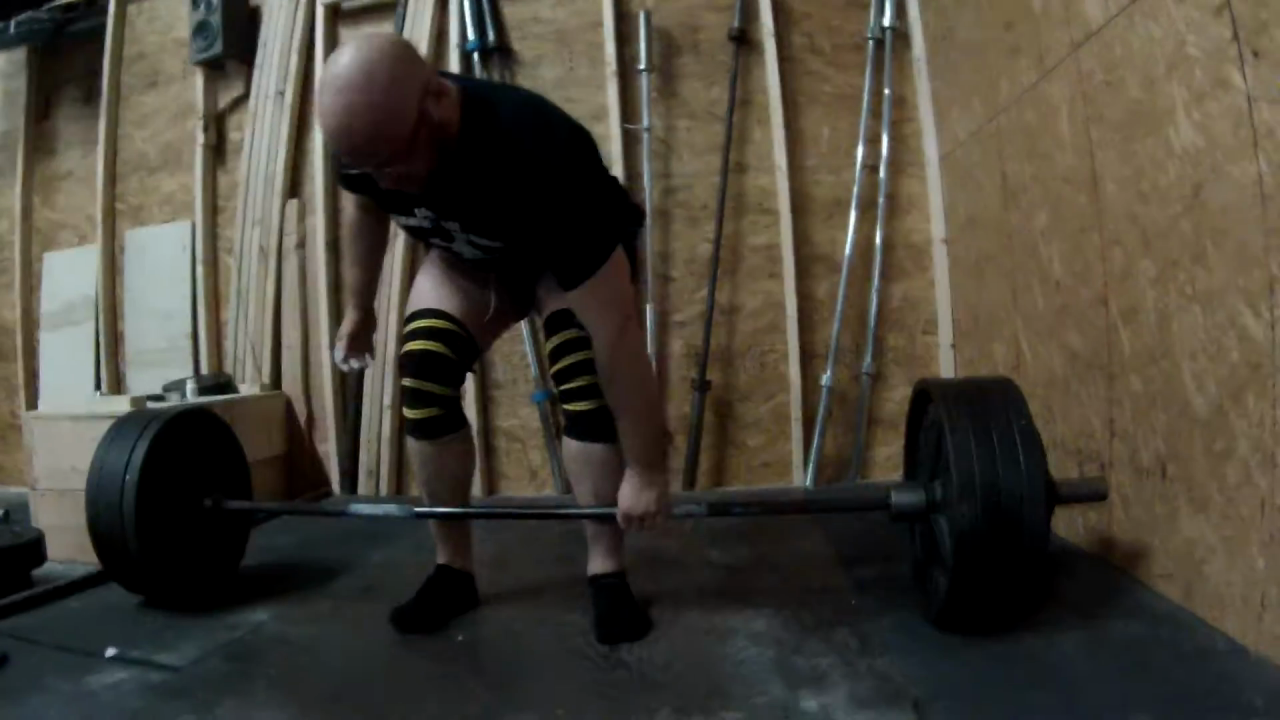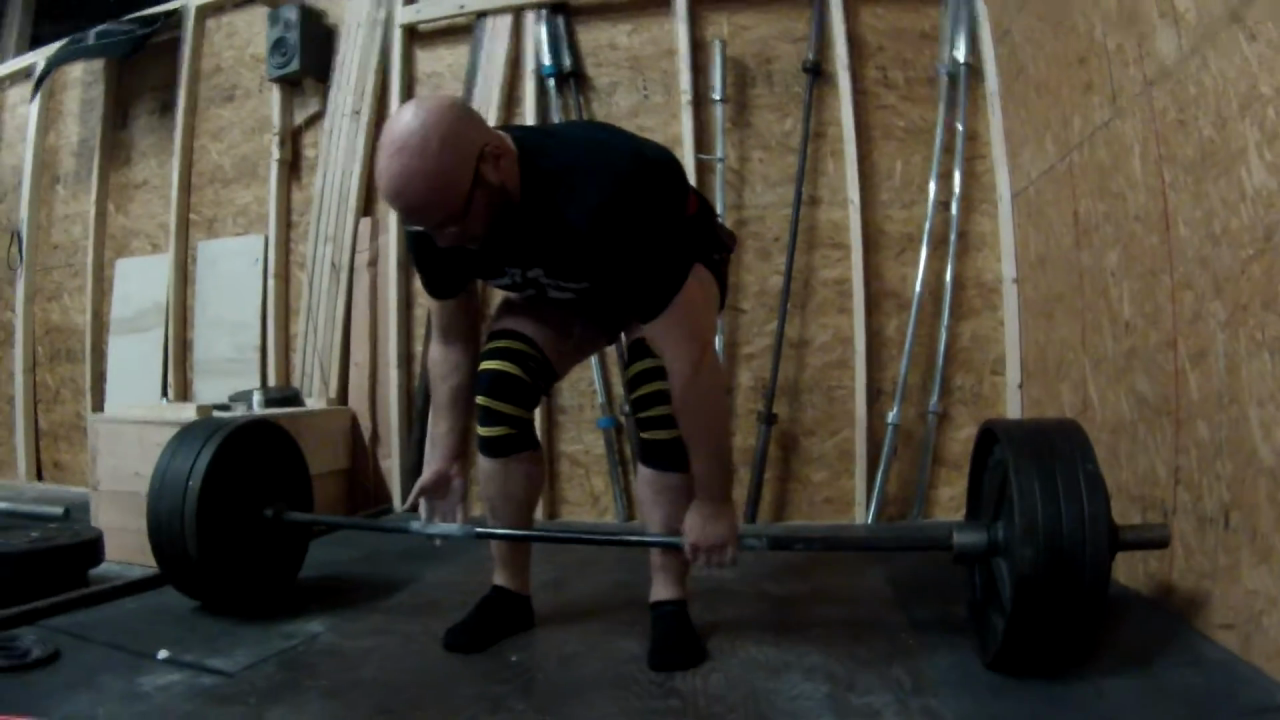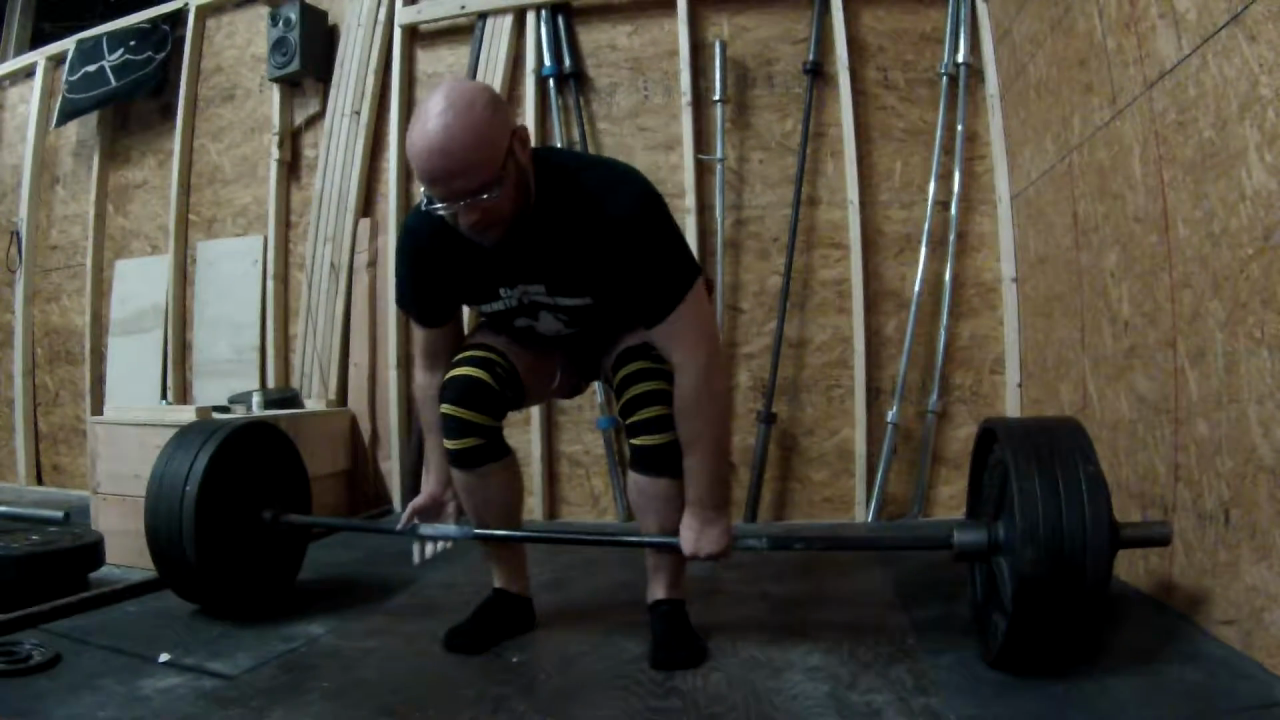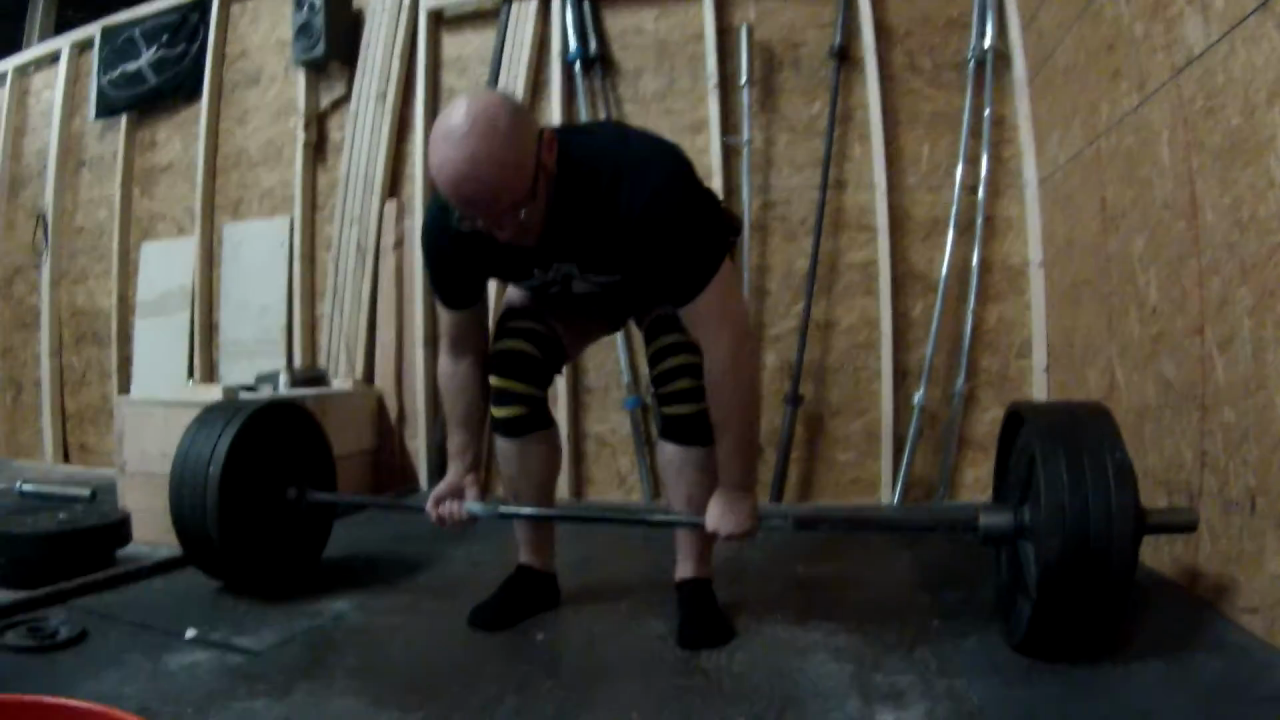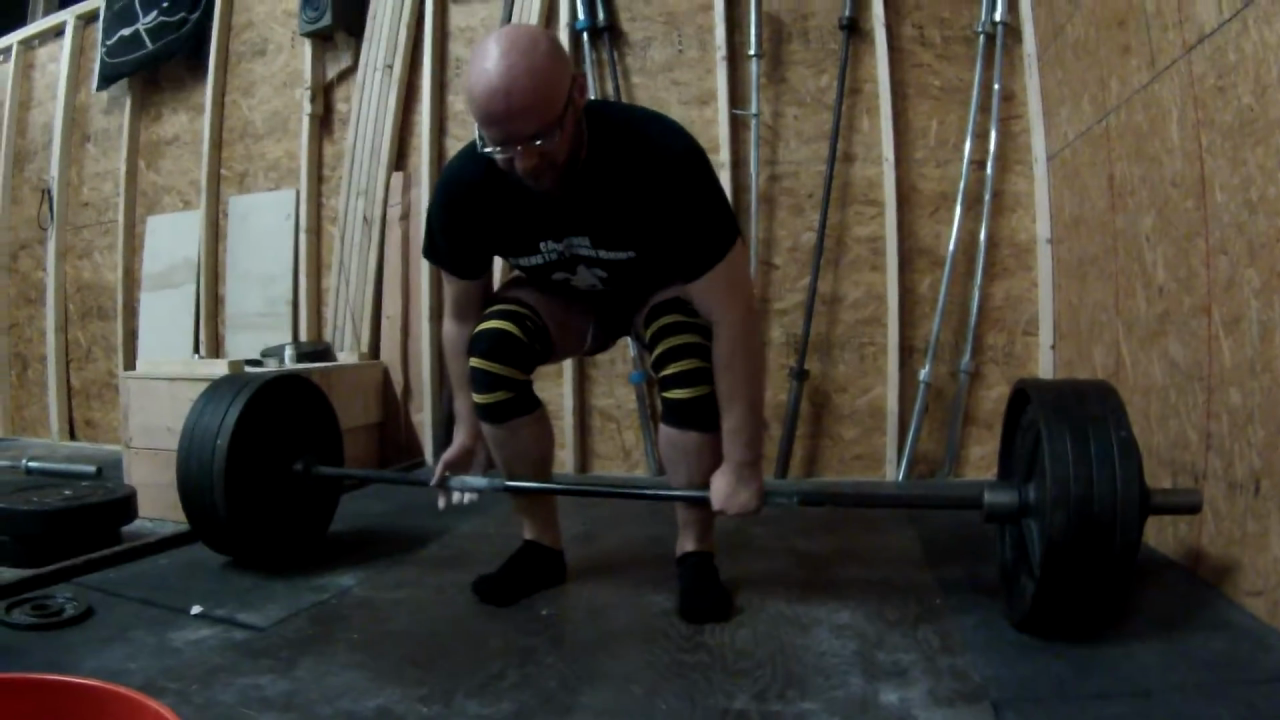
dt=1s
person 1, frame 1
left shoulder: (537, 156)
right shoulder: (364, 139)
left elbow: (616, 329)
right elbow: (363, 208)
left wrist: (646, 471)
right wrist: (358, 307)
left hip: (574, 256)
right hip: (467, 257)
left knee: (585, 383)
right knee: (421, 377)
left ankle: (606, 572)
right ankle: (454, 571)
person 1, frame 2
left shoulder: (604, 194)
right shoulder: (435, 211)
left elbow: (692, 360)
right elbow: (451, 340)
left wrist: (712, 502)
right wrist: (444, 456)
left hip: (675, 262)
right hip: (554, 287)
left knee: (661, 405)
right knee: (496, 393)
left ankle: (668, 601)
right ankle: (510, 591)
person 1, frame 3
left shoulder: (615, 204)
right shoulder: (425, 238)
left elbow: (700, 361)
right elbow: (432, 365)
left wrist: (707, 508)
right wrist: (439, 479)
left hip: (629, 329)
right hip: (531, 340)
left knee: (657, 406)
right knee: (462, 401)
left ankle: (666, 600)
right ankle: (511, 592)
person 1, frame 4
left shoulder: (645, 186)
right shoulder: (449, 225)
left elbow: (728, 346)
right elbow: (459, 350)
left wrist: (735, 490)
right wrist: (462, 466)
left hip: (665, 274)
right hip: (558, 287)
left knee: (685, 386)
right knee: (509, 378)
left ankle: (693, 578)
right ankle: (535, 568)
person 1, frame 5
left shoulder: (660, 159)
right shoulder: (463, 187)
left elbow: (732, 316)
right elbow: (461, 317)
left wrist: (741, 464)
right wrist: (468, 431)
left hip: (663, 283)
right hip: (563, 293)
left knee: (690, 359)
right knee: (492, 351)
left ankle: (694, 552)
right ankle: (541, 544)
